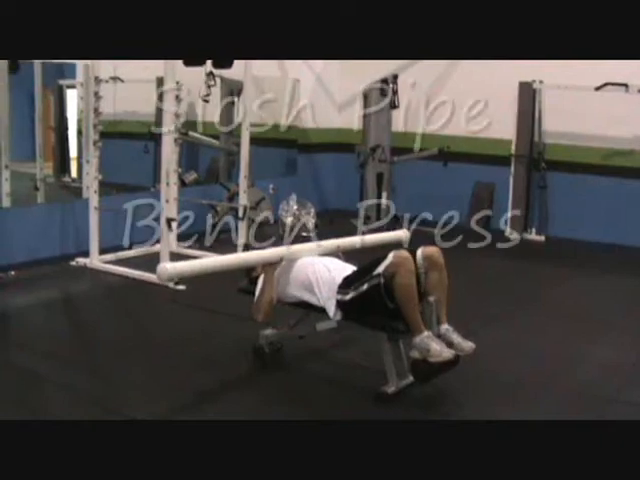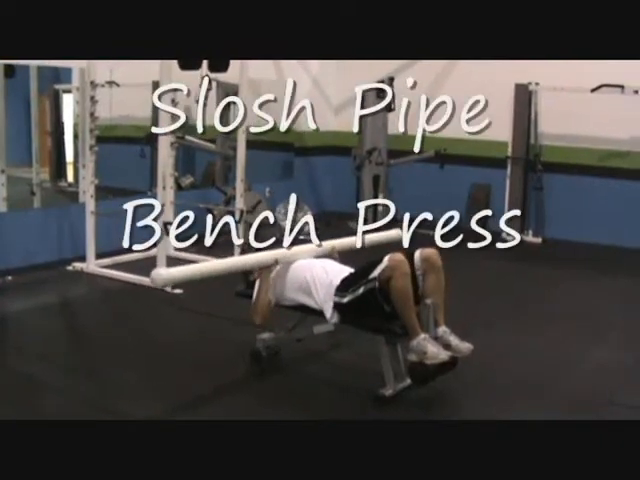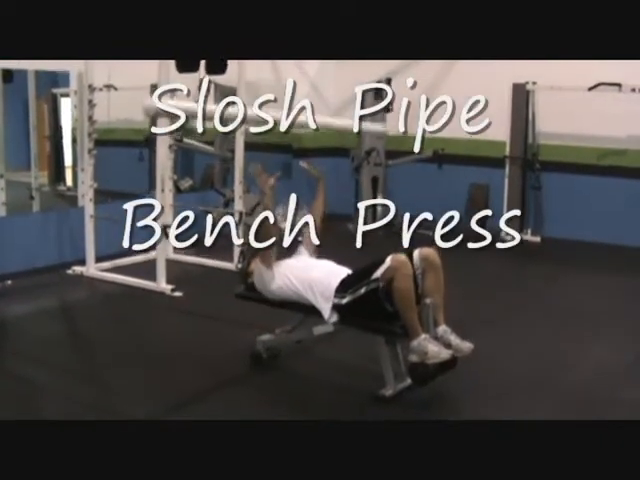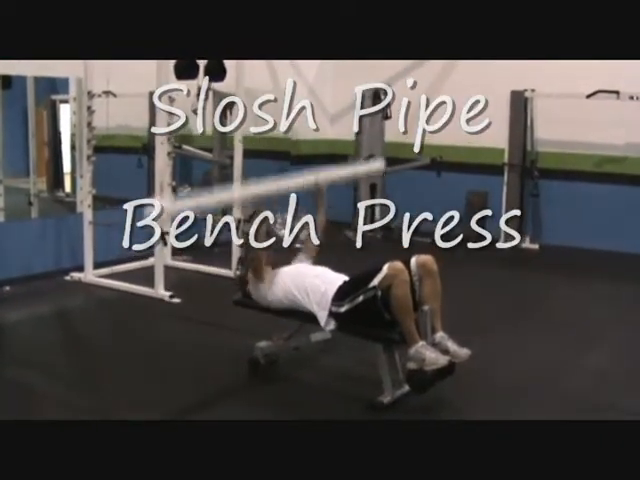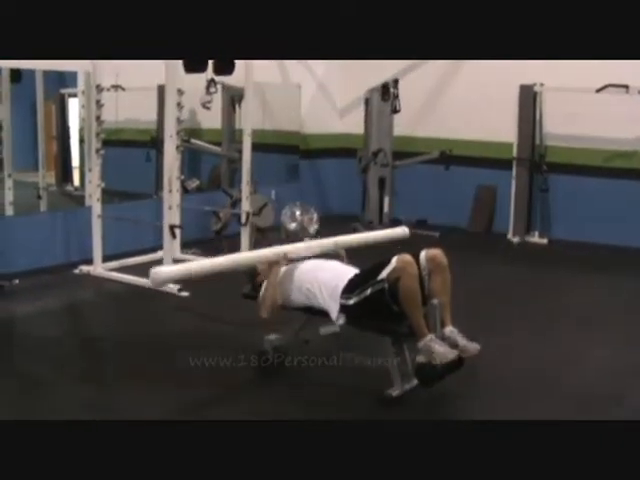
dt=1s
person 1, frame 1
left shoulder: (295, 262)
right shoulder: (270, 277)
right elbow: (261, 315)
right wrist: (269, 270)
left hip: (357, 284)
right hip: (344, 294)
left knee: (432, 255)
right knee: (400, 260)
left ankle: (443, 330)
right ankle: (421, 339)
person 1, frame 2
left shoulder: (292, 266)
right shoulder: (267, 280)
right elbow: (259, 319)
left wrist: (333, 257)
right wrist: (265, 272)
left hip: (354, 285)
right hip: (341, 297)
left knee: (429, 256)
right knee: (396, 263)
left ankle: (441, 333)
right ankle: (418, 342)
person 1, frame 3
left shoulder: (296, 262)
right shoulder: (267, 279)
left elbow: (315, 224)
right elbow: (266, 238)
left wrist: (320, 182)
right wrist: (268, 193)
left hip: (354, 286)
right hip: (340, 296)
left knee: (428, 256)
right knee: (399, 263)
left ankle: (441, 332)
right ankle: (418, 343)
person 1, frame 4
left shoulder: (288, 272)
right shoulder: (263, 289)
right elbow: (256, 256)
left wrist: (321, 198)
left hip: (348, 289)
right hip: (337, 303)
left knee: (425, 263)
right knee: (396, 270)
left ankle: (439, 338)
right ankle: (416, 350)
person 1, frame 5
left shoulder: (297, 272)
right shoulder: (279, 281)
right elbow: (266, 314)
left wrist: (341, 257)
right wrist: (275, 270)
left hip: (357, 282)
right hip: (348, 297)
left knee: (435, 257)
right knee: (404, 262)
left ankle: (448, 332)
right ankle: (426, 342)
